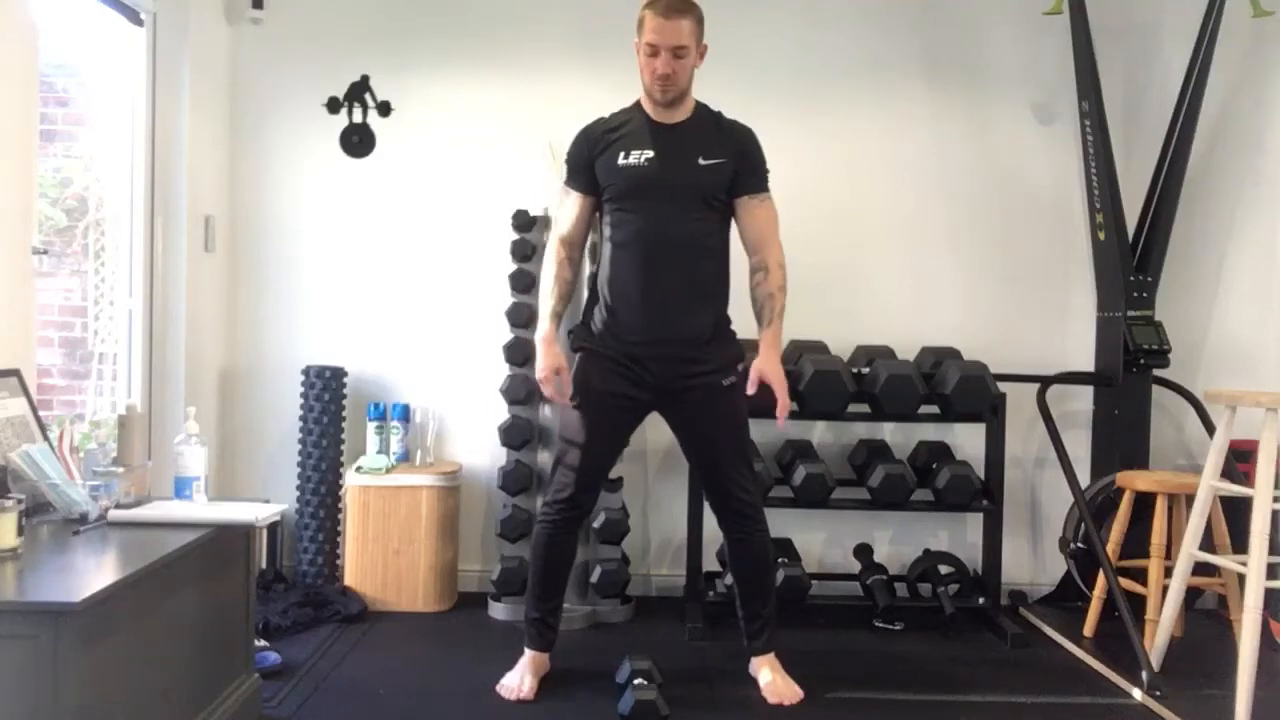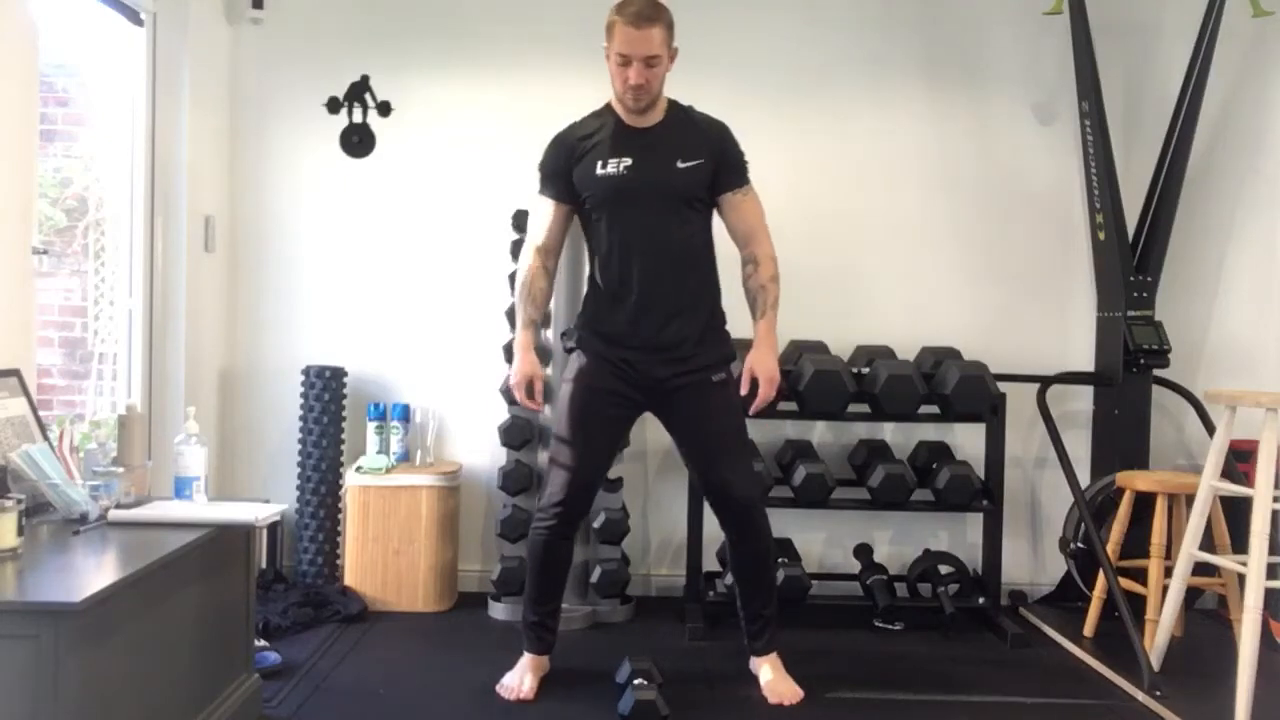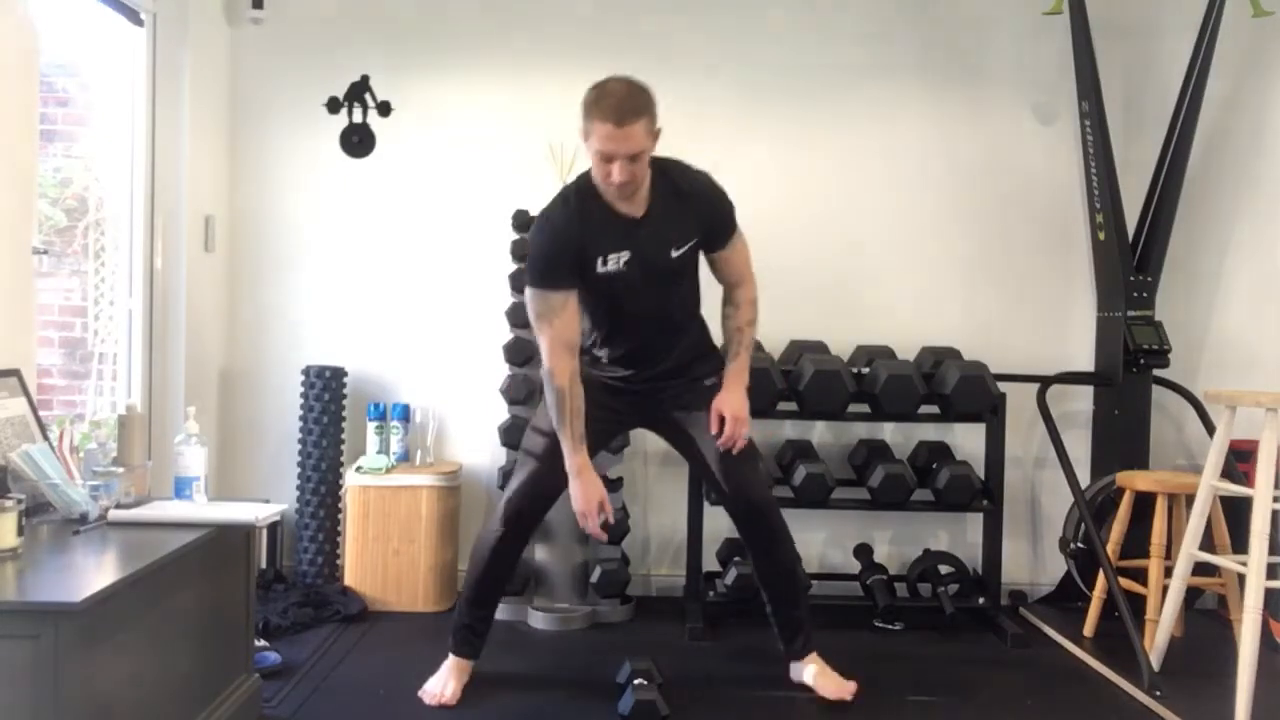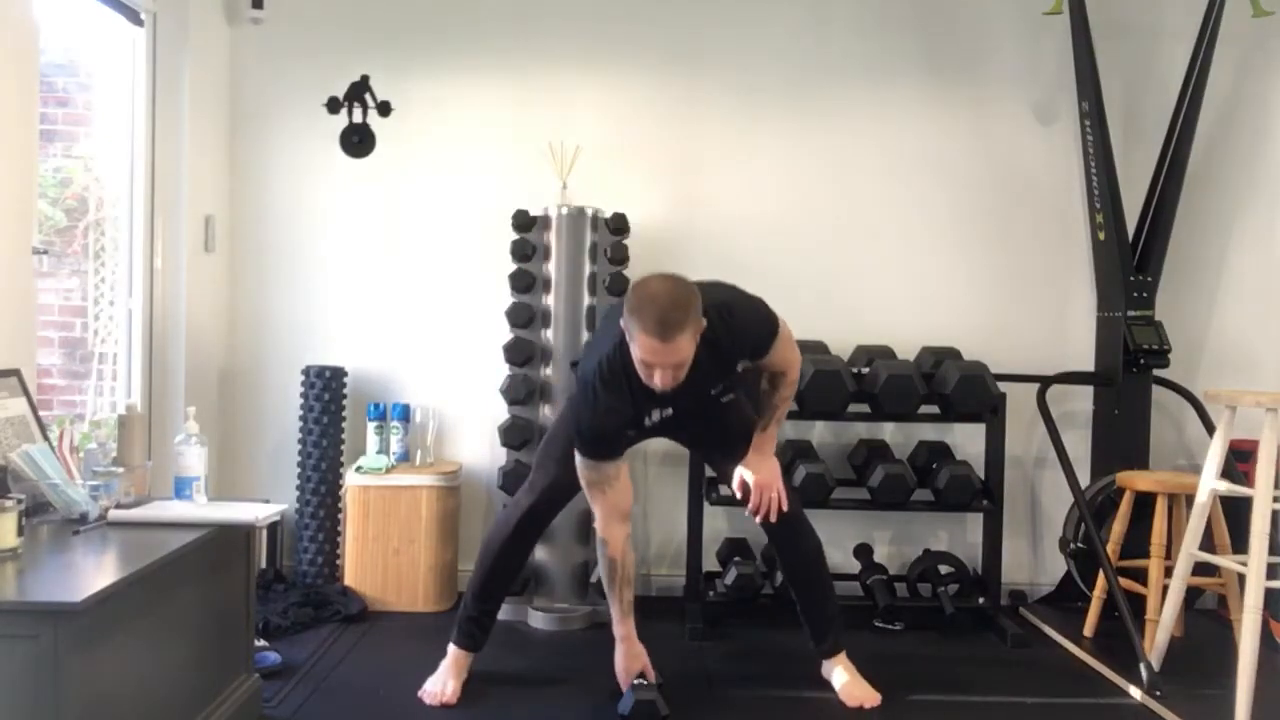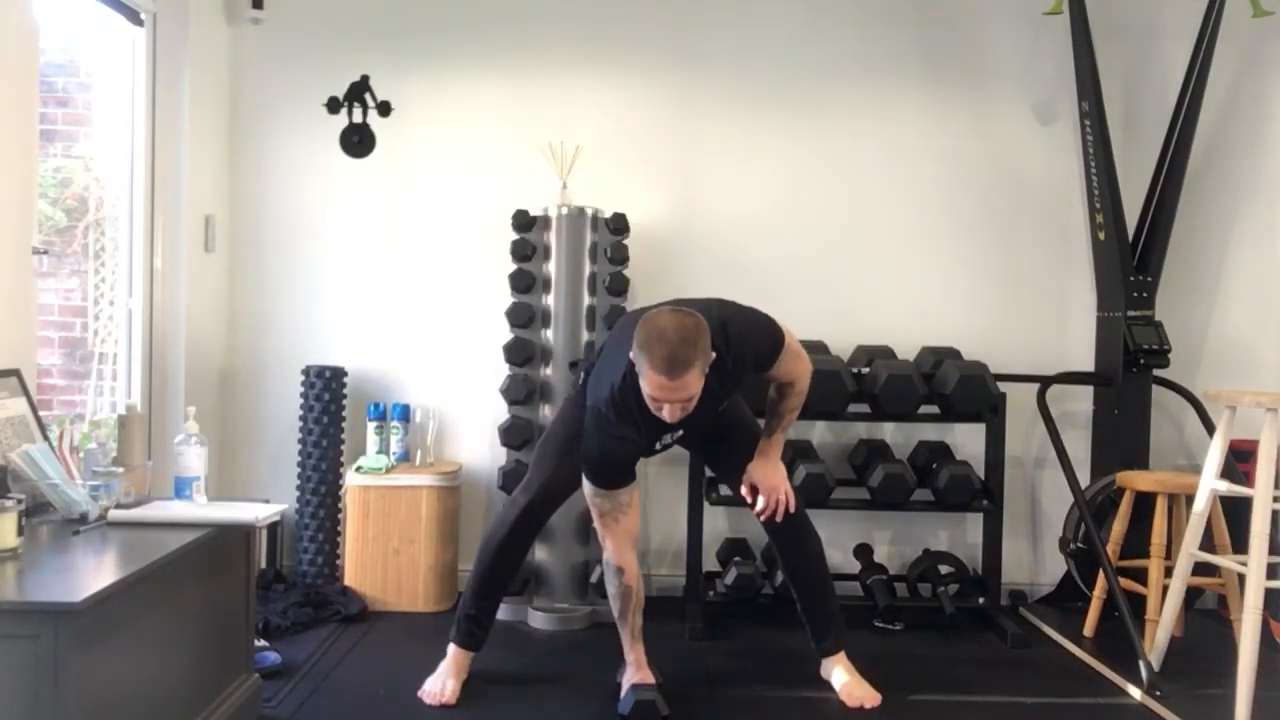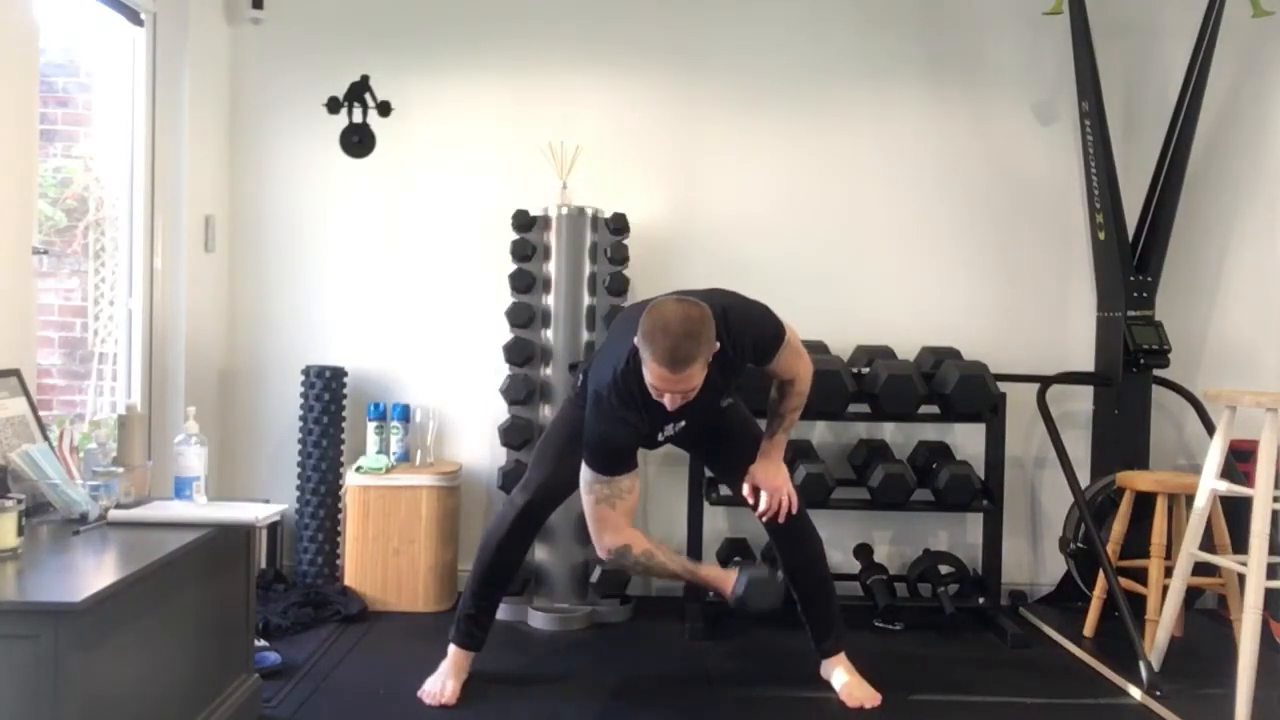
dt=0.7s
person 1, frame 1
left shoulder: (733, 143)
right shoulder: (599, 140)
left elbow: (764, 254)
right elbow: (564, 244)
left wrist: (770, 346)
right wrist: (548, 336)
left hip: (706, 362)
right hip: (609, 357)
left knee: (740, 508)
right knee: (564, 503)
left ankle: (762, 654)
right ankle: (536, 650)
person 1, frame 2
left shoulder: (709, 139)
right shoulder: (574, 146)
left elbow: (754, 245)
right elbow: (541, 254)
left wrist: (765, 337)
right wrist: (524, 346)
left hip: (699, 360)
right hip: (604, 358)
left knee: (740, 502)
right knee: (560, 506)
left ankle: (763, 652)
right ankle: (535, 652)
person 1, frame 3
left shoulder: (697, 195)
right shoulder: (559, 227)
left elbow: (740, 288)
right elbow: (558, 354)
left wrist: (734, 383)
right wrist: (579, 466)
left hip: (688, 375)
right hip: (599, 378)
left knee: (754, 502)
right knee: (518, 505)
left ankle: (803, 655)
right ankle: (461, 655)
person 1, frame 4
left shoulder: (738, 316)
right shoulder: (601, 382)
left elbow: (785, 366)
right elbow: (612, 524)
left wrist: (761, 449)
right wrist: (625, 638)
left hip: (711, 398)
right hip: (621, 407)
left knee: (779, 507)
right knee: (532, 504)
left ankle: (833, 658)
right ankle: (459, 654)
person 1, frame 5
left shoulder: (742, 333)
right shoulder: (610, 410)
left elbow: (796, 372)
right elbow: (619, 550)
left wrist: (768, 454)
right wrist: (635, 663)
right hip: (601, 391)
left knee: (780, 504)
right knee: (531, 503)
left ankle: (833, 658)
right ankle: (458, 654)
person 1, frame 6
left shoulder: (744, 323)
right shoulder: (612, 395)
left elbow: (796, 372)
right elbow: (611, 539)
left wrist: (770, 456)
right wrist: (715, 578)
left hip: (711, 407)
right hip: (602, 400)
left knee: (782, 504)
right knee: (529, 502)
left ankle: (833, 657)
right ankle: (459, 653)
